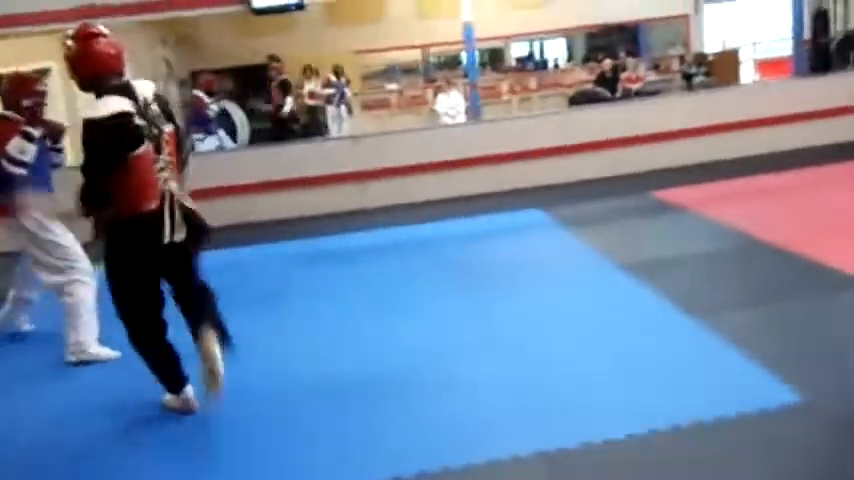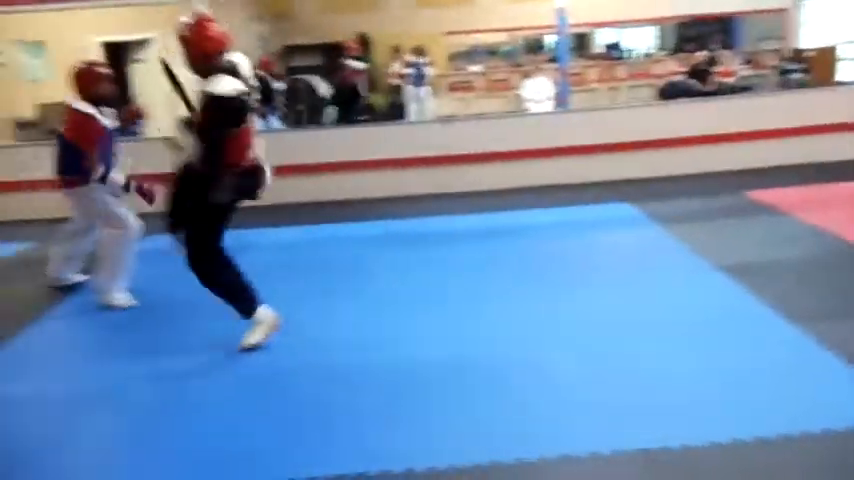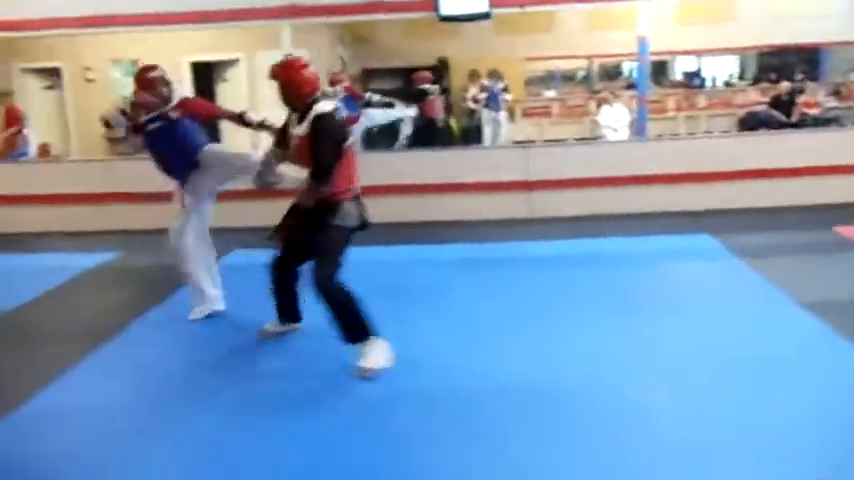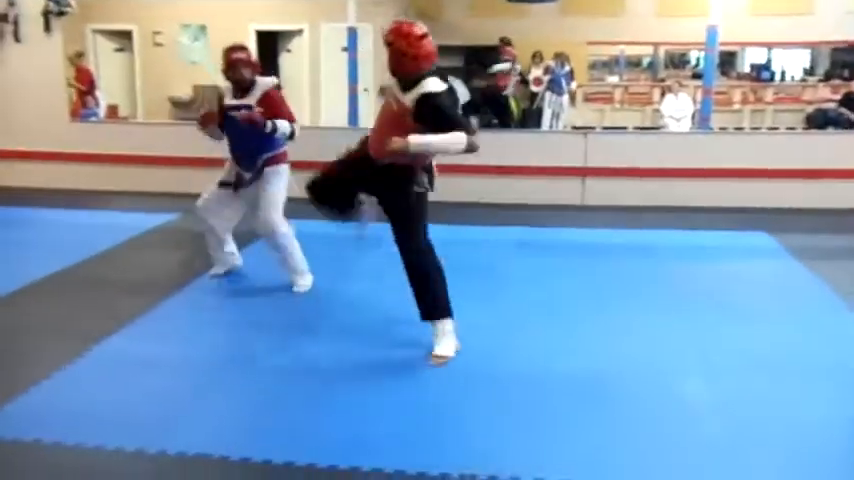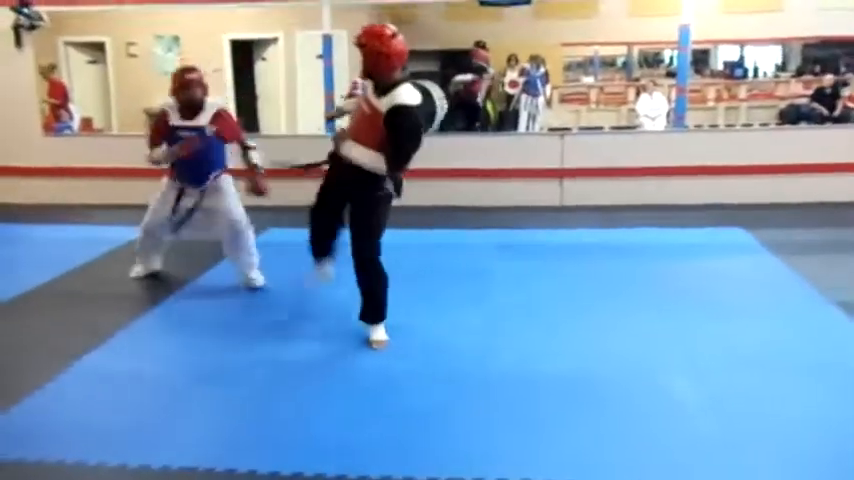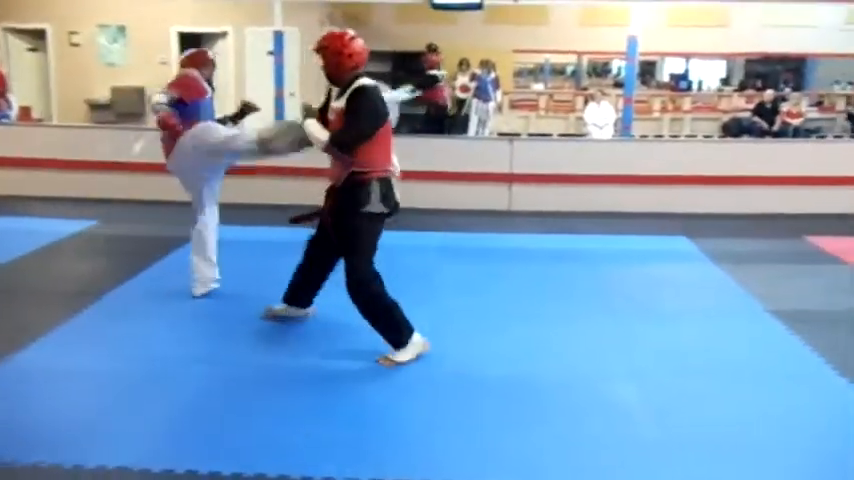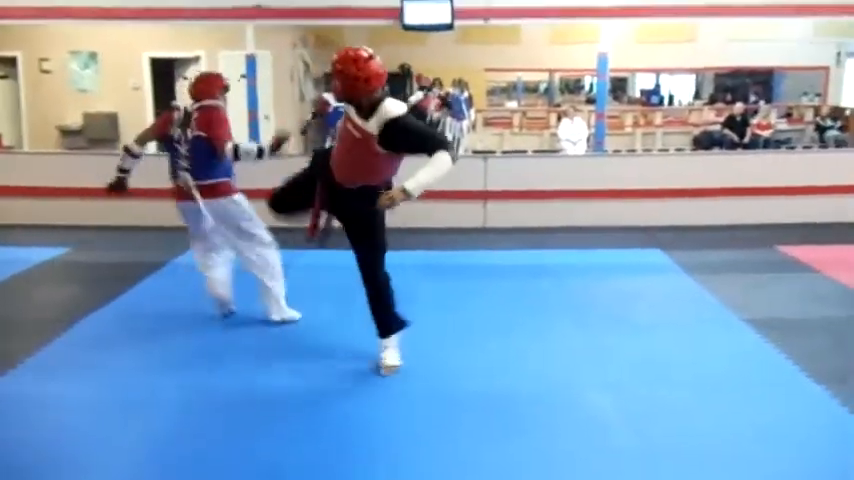
dt=0.4s
person 1, frame 1
left shoulder: (102, 120)
right shoulder: (150, 94)
left elbow: (95, 200)
left hip: (132, 233)
right hip: (175, 219)
left knee: (141, 314)
right knee: (189, 290)
left ankle: (179, 391)
right ankle: (209, 335)
person 1, frame 2
left shoulder: (221, 94)
right shoulder: (235, 62)
left elbow: (209, 155)
left hip: (218, 178)
right hip: (215, 170)
left knee: (203, 251)
left ankle: (259, 315)
person 1, frame 3
left shoulder: (325, 120)
right shoulder: (296, 118)
left elbow: (318, 178)
right elbow: (279, 150)
left hip: (336, 211)
right hip: (308, 208)
left knee: (324, 280)
right knee: (283, 265)
left ankle: (373, 342)
right ankle: (289, 319)
person 1, frame 4
left shoulder: (435, 97)
right shoulder: (404, 80)
left elbow: (468, 139)
left wrist: (413, 141)
left hip: (405, 175)
right hip: (372, 159)
left knee: (415, 250)
right knee: (320, 189)
left ankle: (444, 330)
right ankle: (351, 208)
person 1, frame 5
left shoulder: (406, 108)
right shoulder: (377, 83)
left elbow: (394, 165)
left wrist: (346, 146)
right wrist: (345, 112)
left hip: (373, 182)
right hip: (344, 165)
left knee: (365, 252)
right knee: (322, 218)
left ankle: (377, 322)
right ankle: (322, 261)
person 1, frame 6
left shoulder: (365, 96)
right shoulder: (341, 93)
left elbow: (337, 146)
right elbow: (323, 129)
left wrist: (308, 125)
left hip: (367, 195)
right hip: (345, 189)
left knee: (359, 275)
right knee: (320, 250)
left ankle: (408, 341)
right ankle: (297, 303)
person 1, frame 7
left shoulder: (396, 120)
right shoulder: (356, 100)
left elbow: (445, 153)
left wrist: (409, 189)
left hip: (366, 195)
right hip: (331, 174)
left knee: (373, 269)
right knee: (282, 202)
left ankle: (389, 344)
person 2, frame 1
left shoulder: (31, 126)
left elbow: (54, 162)
left wrist: (54, 139)
right wrist: (32, 131)
left hip: (32, 209)
right hip: (27, 211)
left knee: (34, 269)
right knee: (77, 269)
right ankle: (83, 344)
person 2, frame 2
left shoulder: (97, 109)
right shoulder: (83, 119)
right elbow: (94, 169)
left wrist: (130, 116)
right wrist: (134, 186)
left hip: (84, 183)
right hip: (82, 184)
left knee: (84, 227)
right knee: (127, 227)
left ankle: (60, 272)
right ankle: (112, 291)
person 2, frame 3
left shoulder: (183, 105)
right shoulder: (138, 113)
left elbow: (226, 114)
left wrist: (257, 125)
right wrist: (140, 106)
left hip: (213, 166)
right hip: (190, 183)
right knee: (184, 240)
right ankle: (209, 300)
person 2, frame 4
left shoulder: (268, 94)
right shoulder: (226, 96)
left elbow: (291, 128)
right elbow: (219, 133)
left wrist: (263, 124)
right wrist: (209, 124)
left hip: (271, 169)
right hip: (240, 169)
left knee: (270, 223)
right knee: (208, 209)
left ankle: (301, 274)
right ankle: (228, 259)
person 2, frame 5
left shoulder: (218, 113)
right shoulder: (166, 115)
left elbow: (245, 144)
right elbow: (153, 154)
left wrist: (256, 172)
right wrist: (173, 152)
left hip: (214, 181)
right hip: (180, 182)
left knee: (236, 223)
right knee: (153, 225)
left ankle: (249, 273)
right ankle: (148, 263)
person 2, frame 6
left shoulder: (199, 90)
right shoulder: (187, 78)
left elbow: (210, 126)
right elbow: (159, 98)
left wrist: (237, 116)
right wrist: (164, 116)
left hip: (180, 157)
right hip: (188, 141)
left knee: (206, 219)
right knee: (241, 140)
left ankle: (202, 282)
person 2, frame 7
left shoulder: (173, 117)
right shoulder: (213, 114)
left elbow: (136, 144)
right elbow: (228, 151)
left wrist: (121, 175)
right wrist: (268, 148)
left hip: (188, 199)
right hip: (220, 196)
left knee: (209, 247)
right knee: (260, 246)
left ankle: (220, 291)
right ankle: (277, 308)
